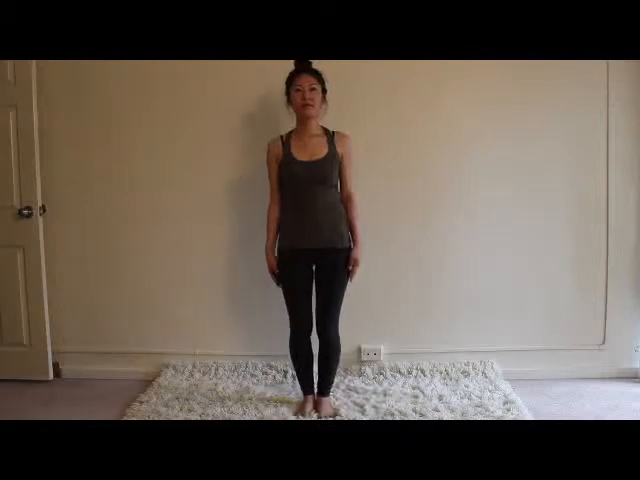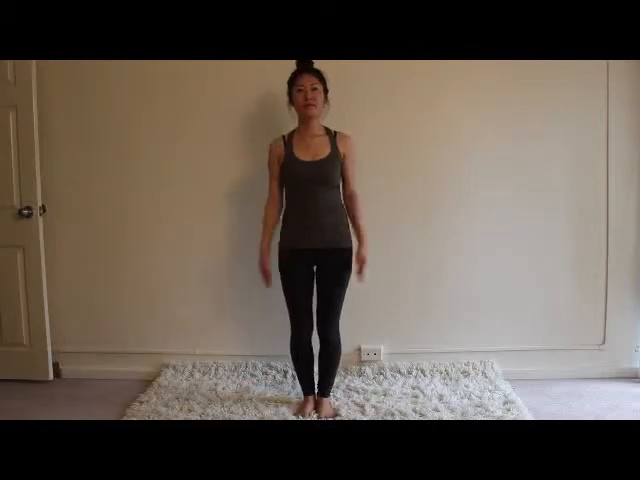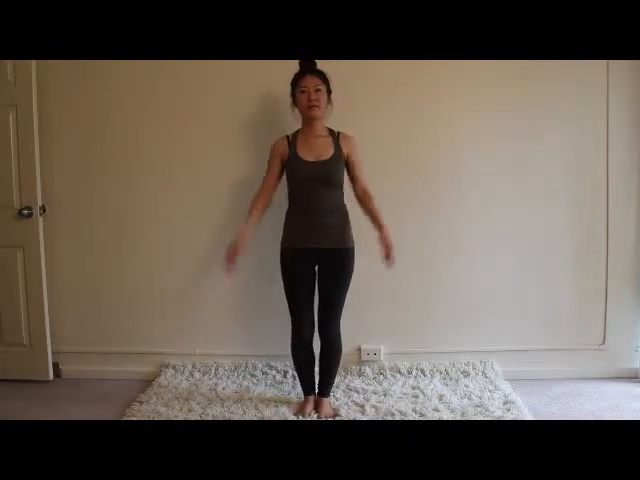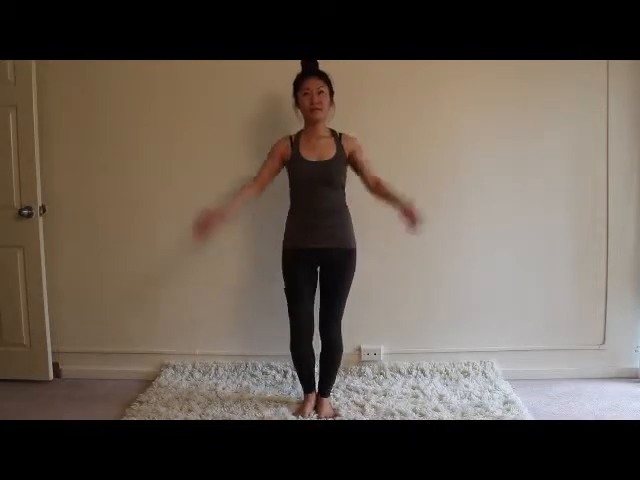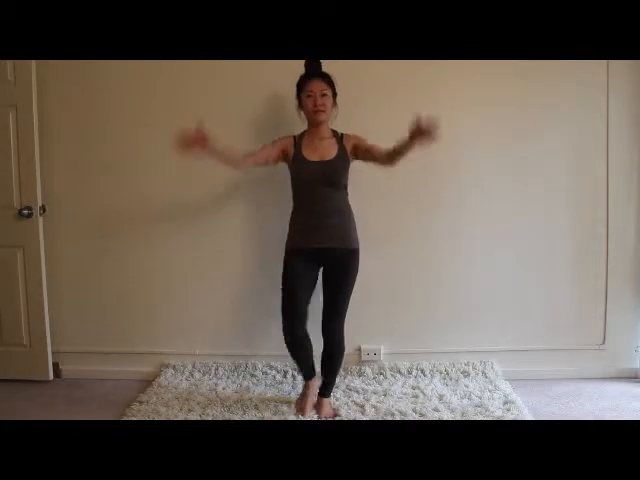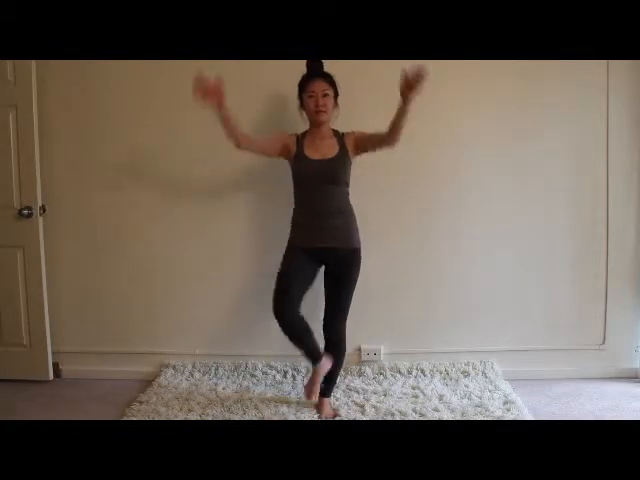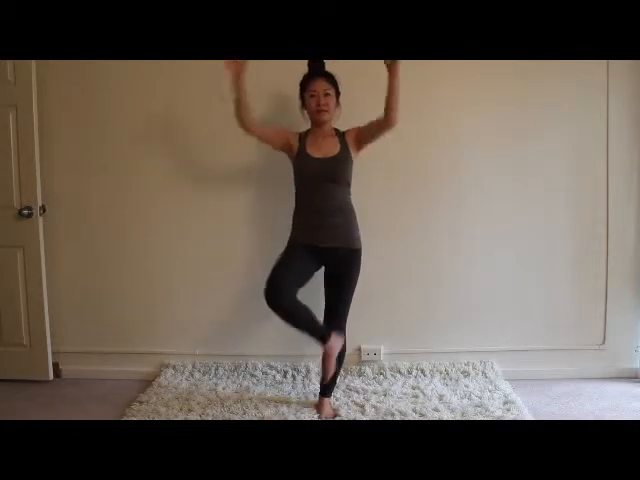
dt=0.1s
person 1, frame 1
left shoulder: (341, 142)
right shoulder: (278, 147)
left elbow: (347, 195)
right elbow: (276, 201)
left wrist: (356, 244)
right wrist: (270, 250)
left hip: (334, 245)
right hip: (292, 247)
left knee: (328, 326)
right knee: (299, 327)
left ankle: (324, 395)
right ankle: (307, 393)
person 1, frame 2
left shoulder: (343, 143)
right shoulder: (280, 147)
left elbow: (351, 195)
right elbow: (274, 200)
left wrist: (362, 242)
right wrist: (264, 249)
left hip: (336, 245)
right hip: (294, 247)
left knee: (329, 326)
right knee: (300, 327)
left ankle: (325, 395)
right ankle: (307, 394)
person 1, frame 3
left shoulder: (345, 143)
right shoulder: (283, 146)
left elbow: (362, 190)
right elbow: (265, 194)
left wrist: (382, 228)
right wrist: (243, 235)
left hip: (338, 245)
right hip: (296, 246)
left knee: (330, 326)
right knee: (301, 328)
left ankle: (325, 396)
right ankle: (308, 394)
person 1, frame 4
left shoulder: (347, 144)
right shoulder: (285, 146)
left elbow: (372, 181)
right elbow: (257, 184)
left wrist: (398, 202)
right wrist: (222, 211)
left hip: (340, 245)
right hip: (298, 246)
left knee: (331, 327)
right knee: (300, 327)
left ankle: (325, 396)
right ankle: (308, 393)
person 1, frame 5
left shoulder: (350, 143)
right shoulder: (288, 146)
left elbow: (386, 158)
right elbow: (244, 161)
left wrist: (410, 143)
right wrist: (212, 148)
left hip: (343, 244)
right hip: (301, 244)
left knee: (334, 325)
right knee: (292, 322)
left ankle: (325, 396)
right ankle: (310, 381)
person 1, frame 6
left shoulder: (351, 141)
right shoulder: (290, 143)
left elbow: (390, 138)
right elbow: (244, 142)
left wrist: (406, 100)
right wrist: (221, 108)
left hip: (345, 244)
right hip: (303, 243)
left knee: (336, 324)
right knee: (283, 307)
left ankle: (325, 396)
right ankle: (319, 360)
person 1, frame 7
left shoulder: (352, 140)
right shoulder: (293, 142)
left elbow: (389, 120)
right elbow: (248, 124)
left wrist: (393, 73)
right wrist: (239, 77)
left hip: (345, 242)
right hip: (304, 241)
left knee: (337, 320)
right knee: (277, 294)
left ankle: (325, 396)
right ankle: (329, 336)
